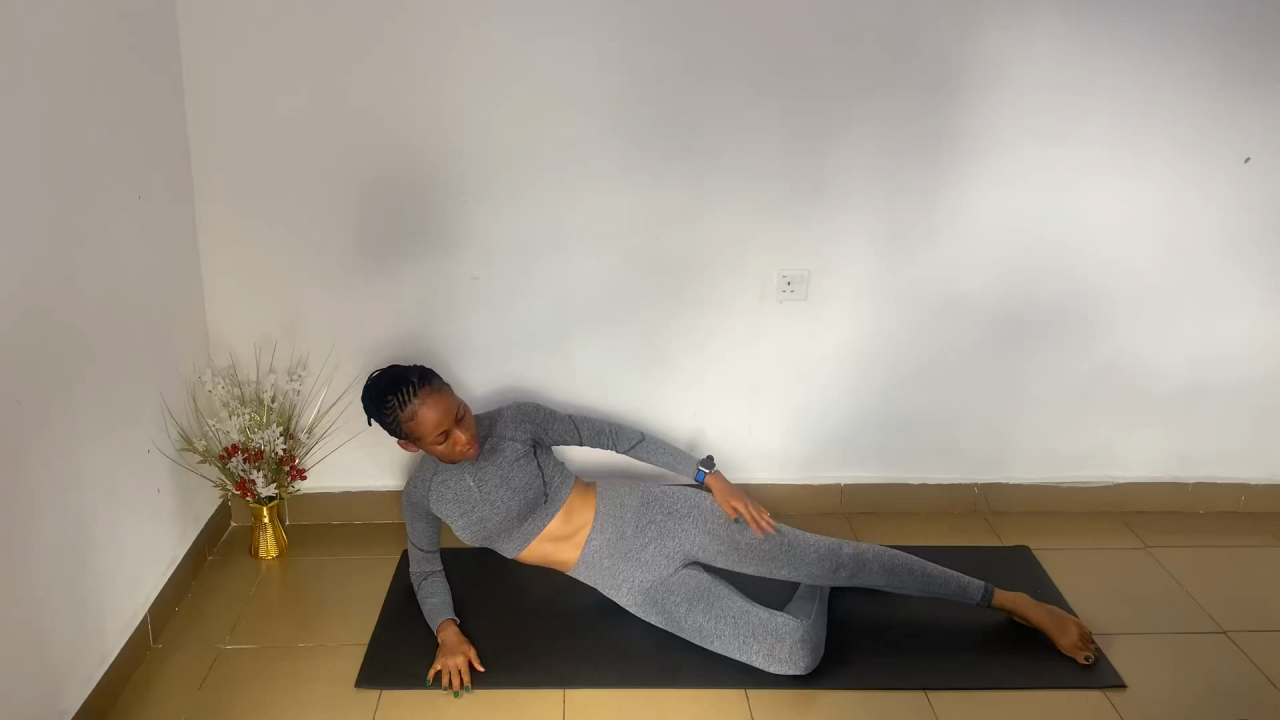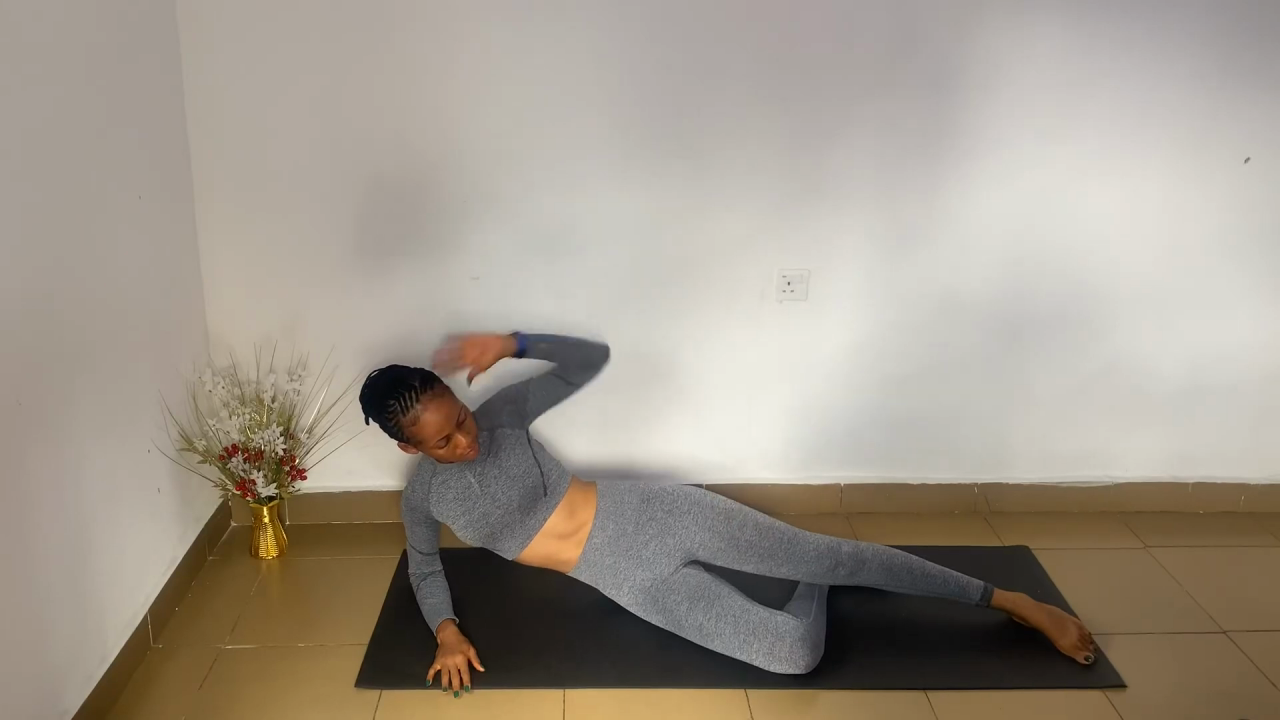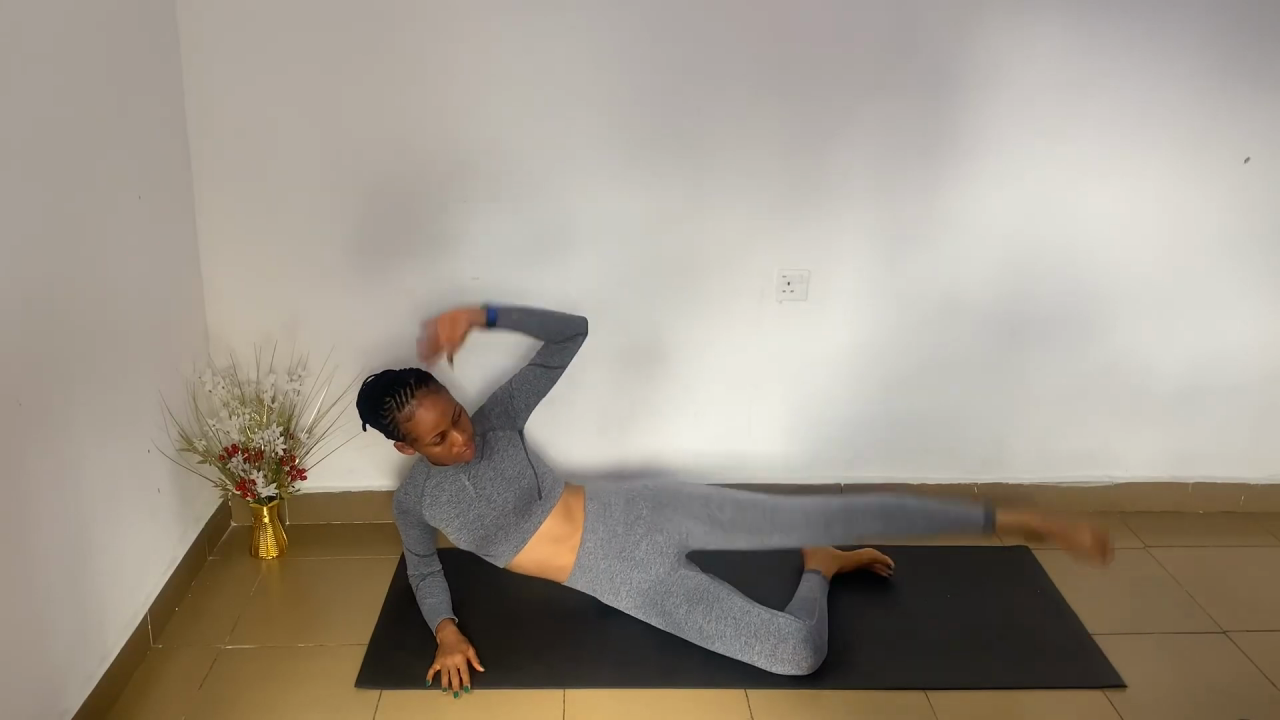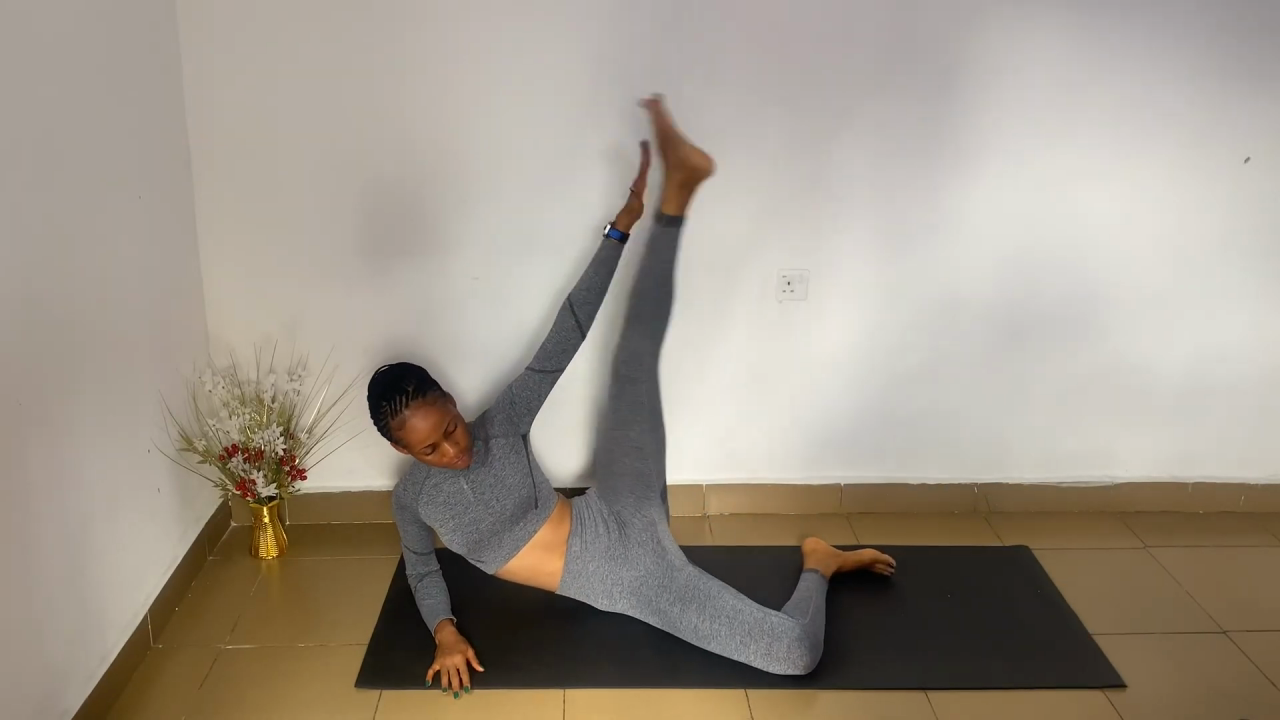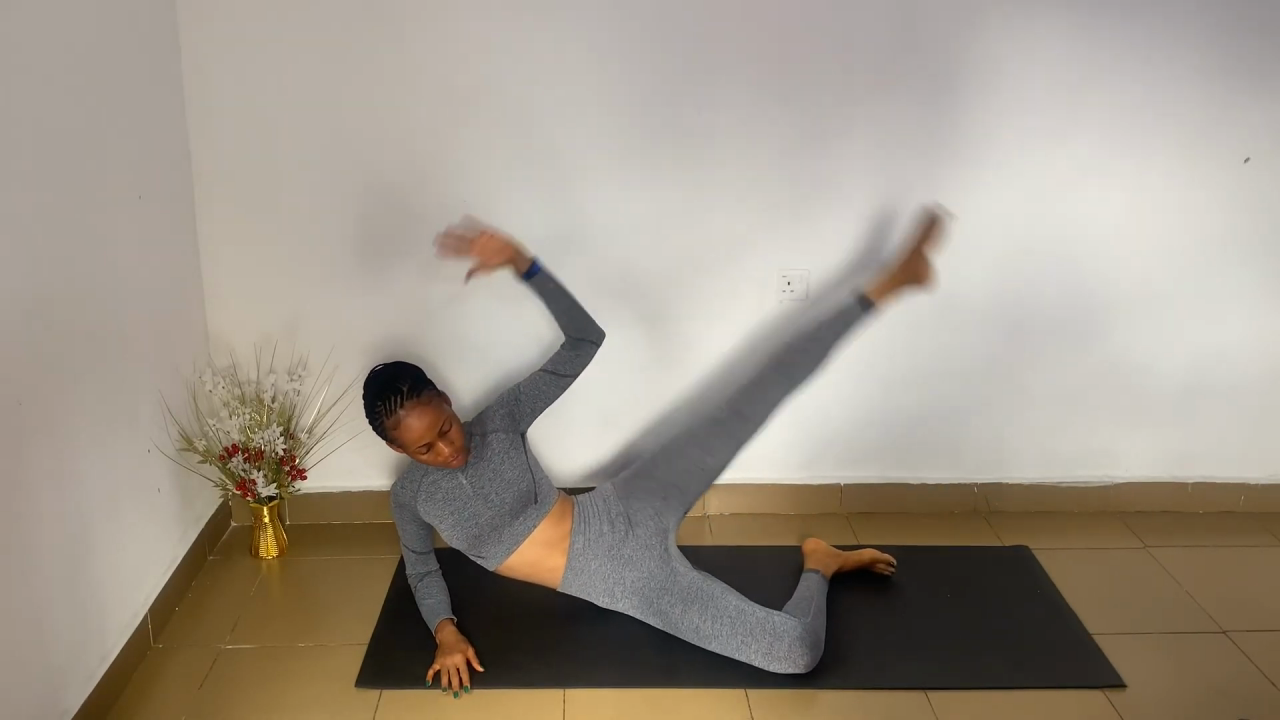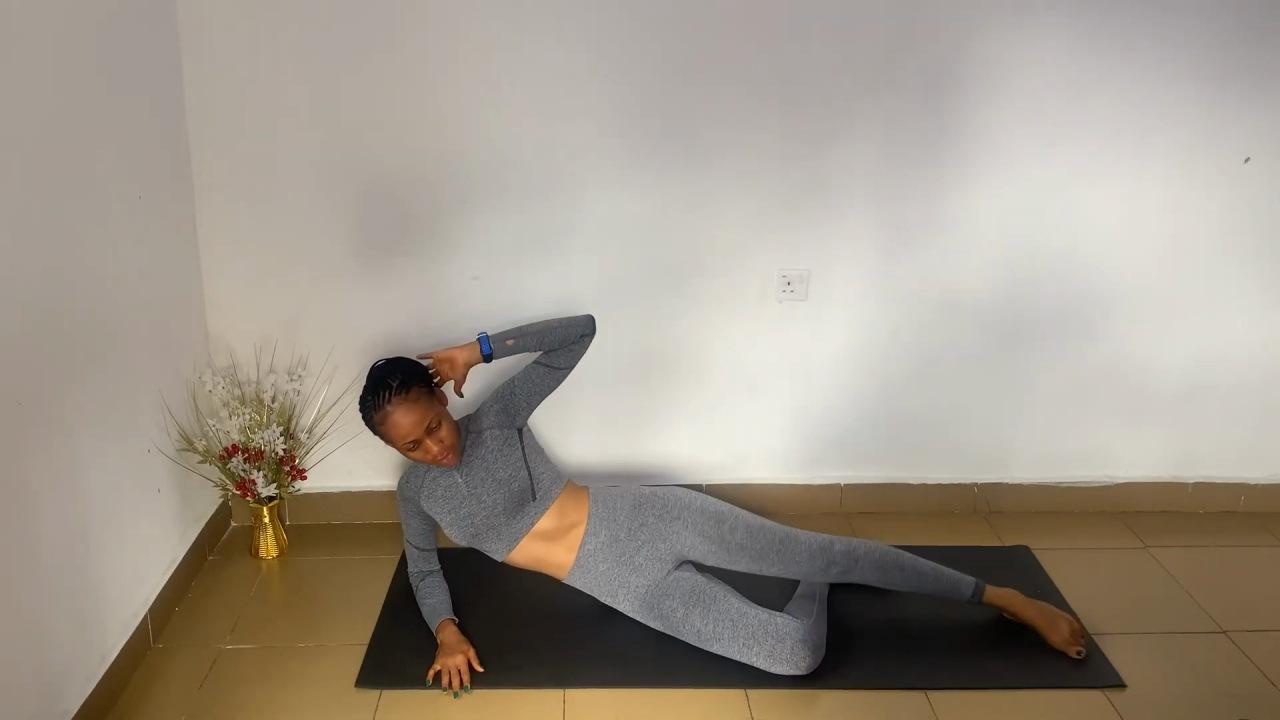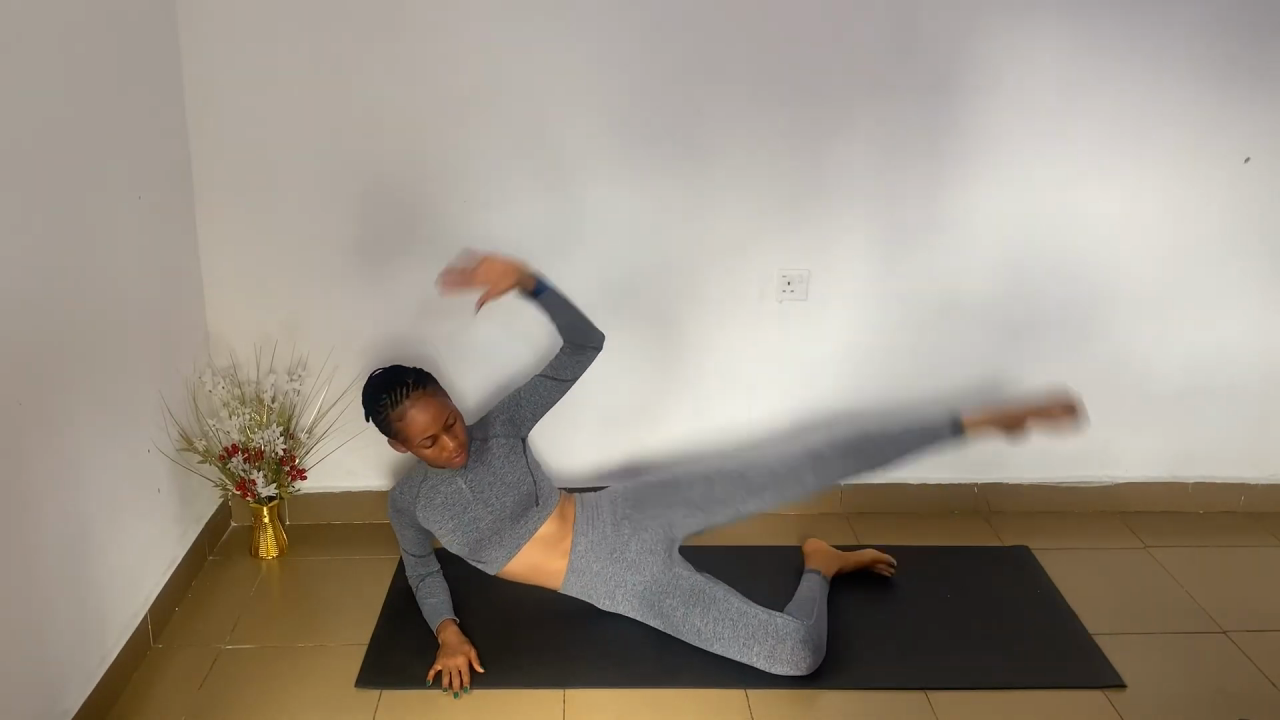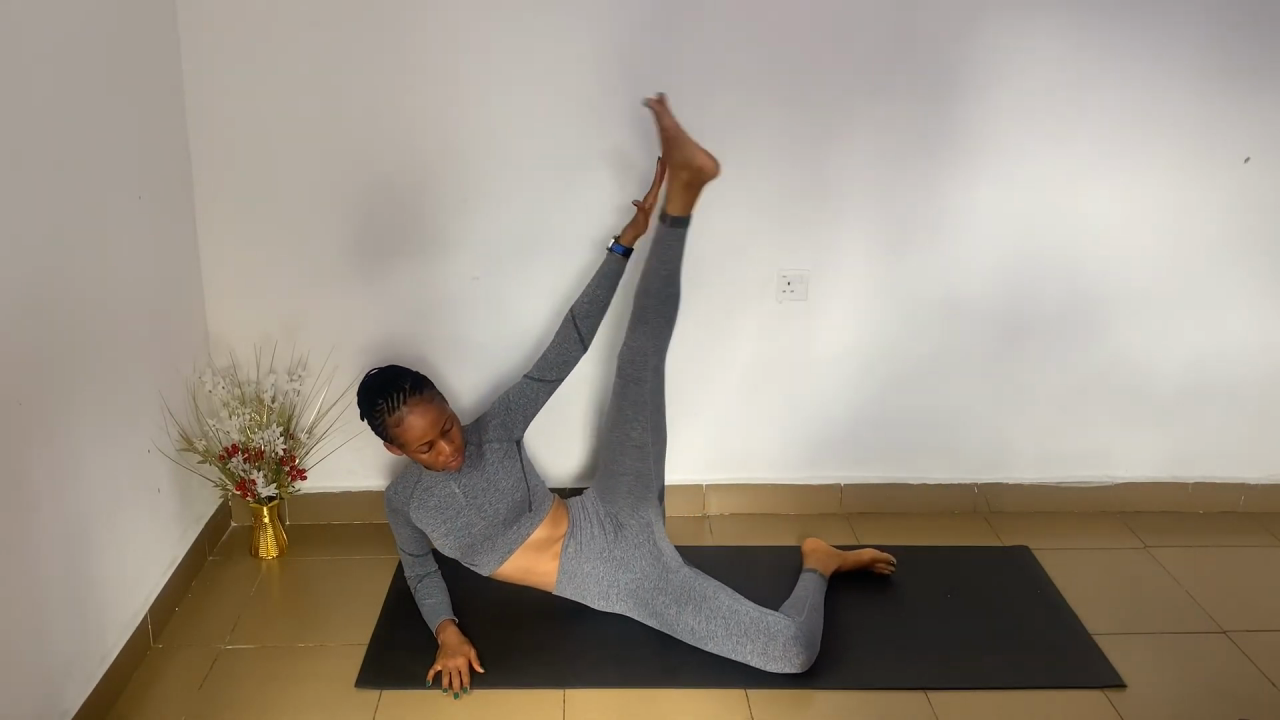
dt=0.5s
person 1, frame 1
left shoulder: (511, 421)
right shoulder: (423, 491)
left elbow: (612, 434)
right elbow: (424, 562)
left wrist: (710, 475)
right wrist: (447, 630)
left hip: (650, 519)
right hip: (629, 583)
left knee: (837, 555)
right knee: (794, 654)
left ankle: (1013, 601)
right ankle: (815, 582)
person 1, frame 2
left shoulder: (502, 418)
right shoulder: (423, 493)
left elbow: (593, 356)
right elbow: (422, 563)
left wrist: (511, 344)
right wrist: (446, 629)
left hip: (653, 518)
right hip: (630, 582)
left knee: (834, 553)
right knee: (795, 652)
left ankle: (1013, 601)
right ankle: (814, 586)
person 1, frame 3
left shoulder: (494, 420)
right shoulder: (416, 499)
left elbow: (572, 329)
right elbow: (422, 568)
left wrist: (481, 314)
right wrist: (446, 633)
left hip: (638, 524)
right hip: (625, 585)
left knee: (825, 517)
right knee: (795, 654)
left ankle: (1013, 519)
right ankle: (826, 566)
person 1, frame 4
left shoulder: (502, 424)
right shoulder: (412, 497)
left elbow: (570, 326)
right elbow: (420, 566)
left wrist: (622, 223)
right wrist: (445, 632)
left hip: (622, 524)
right hip: (614, 585)
left knee: (634, 361)
right ankle: (822, 564)
person 1, frame 5
left shoulder: (498, 421)
right shoulder: (410, 496)
left elbow: (585, 340)
right elbow: (420, 564)
left wrist: (521, 263)
right wrist: (446, 632)
left hip: (628, 519)
right hip: (613, 583)
left knee: (748, 405)
right knee: (794, 654)
right ankle: (822, 562)
person 1, frame 6
left shoulder: (496, 416)
right shoulder: (414, 491)
left elbow: (580, 330)
right elbow: (421, 564)
left wrist: (481, 348)
right wrist: (446, 632)
left hip: (641, 524)
right hip: (624, 586)
left knee: (828, 553)
right knee: (798, 653)
left ankle: (1004, 598)
right ankle: (817, 585)
person 1, frame 7
left shoulder: (495, 422)
right shoulder: (408, 500)
left elbow: (586, 342)
right elbow: (420, 566)
left wrist: (526, 281)
right wrist: (446, 630)
left hip: (635, 530)
right hip: (623, 590)
left knee: (801, 463)
right knee: (795, 653)
left ankle: (977, 424)
right ankle: (818, 565)
person 1, frame 8
left shoulder: (493, 430)
right shoulder: (404, 500)
left elbow: (571, 340)
right elbow: (418, 566)
left wrist: (628, 239)
right wrist: (446, 630)
left hip: (618, 525)
right hip: (613, 586)
left knee: (639, 359)
right knee: (792, 653)
right ankle: (823, 562)
